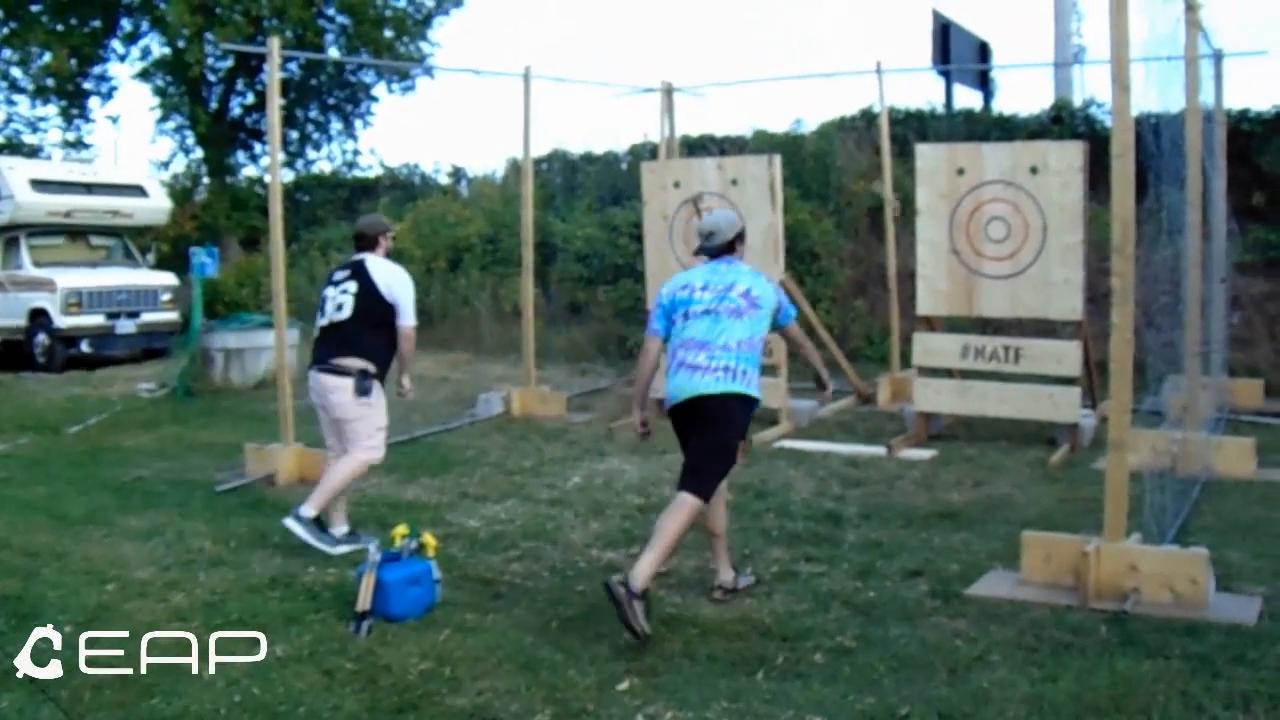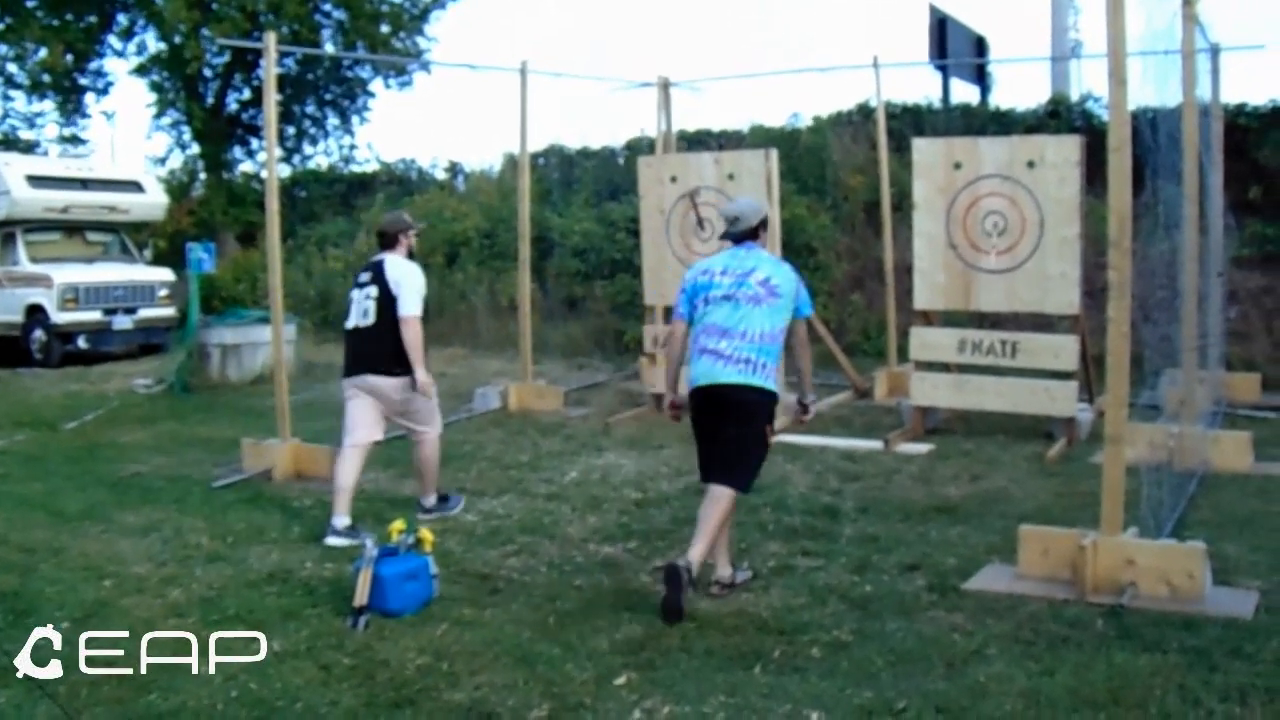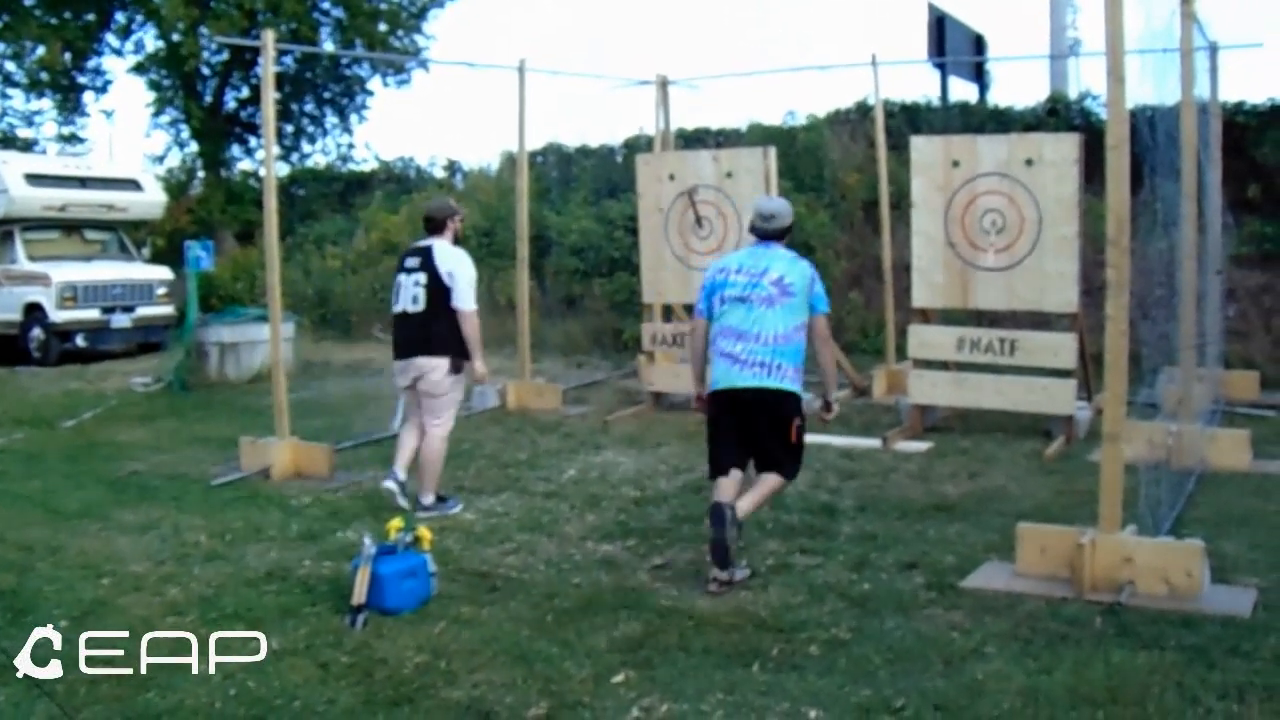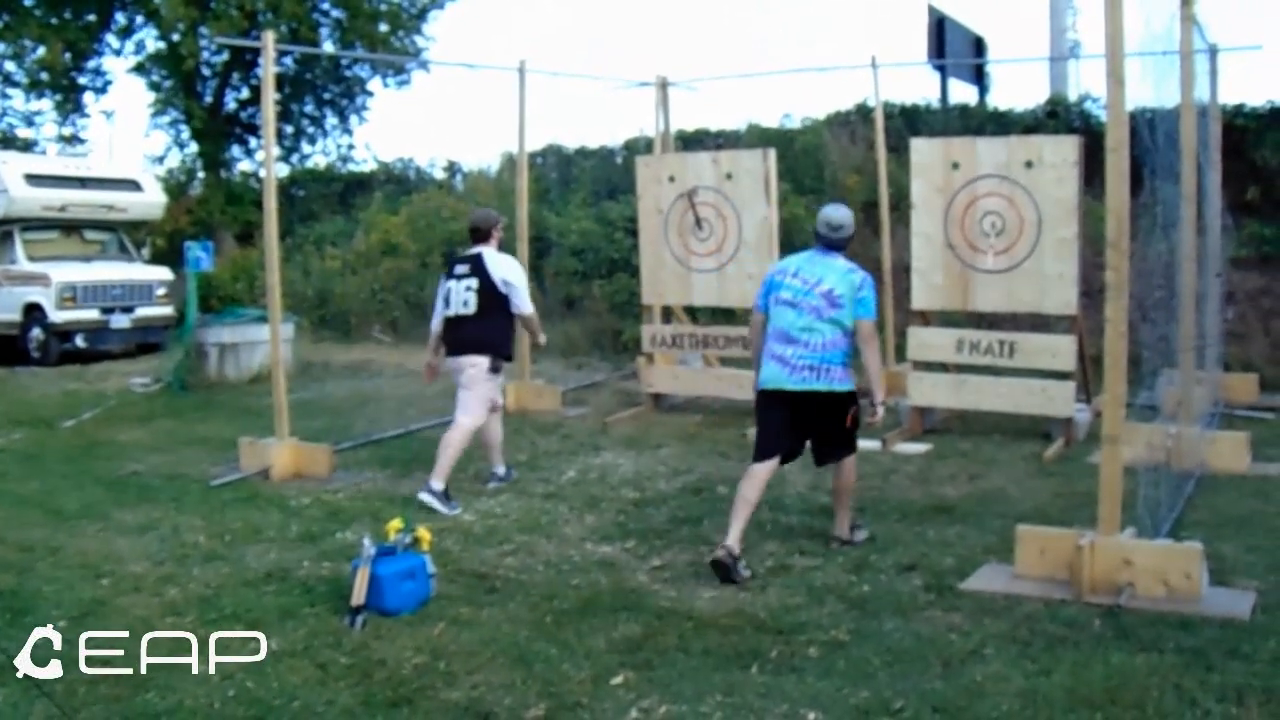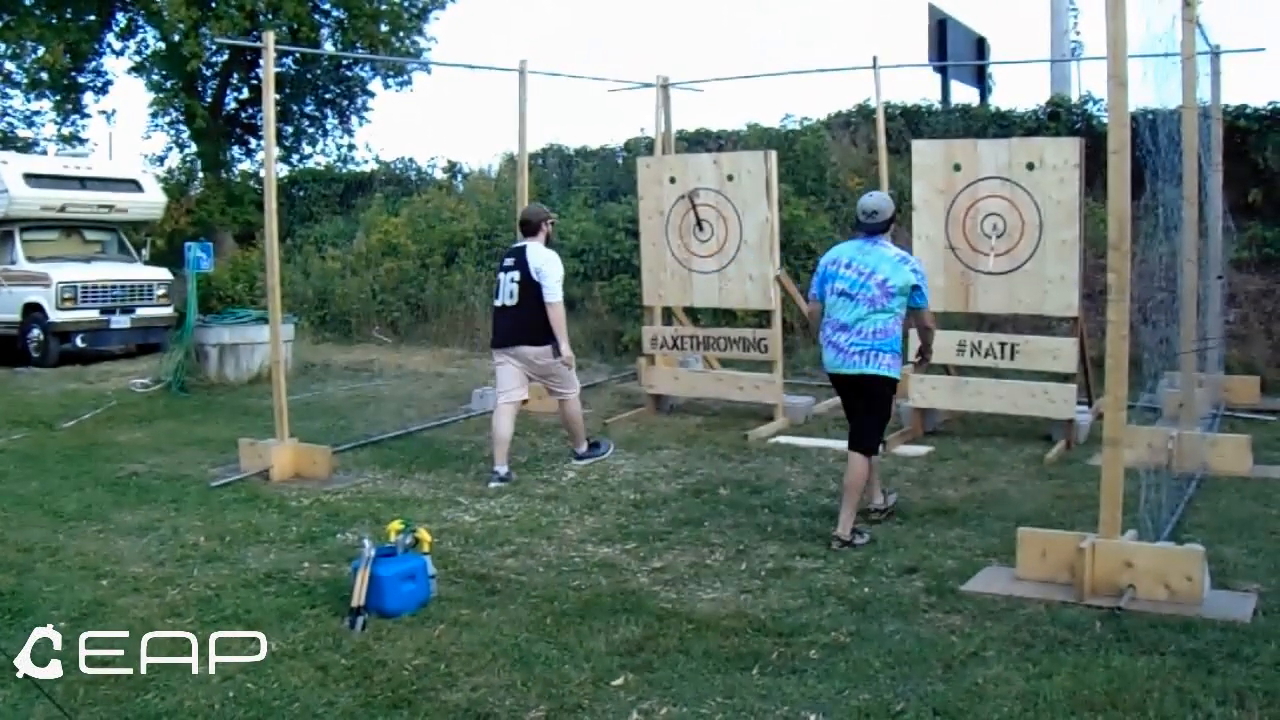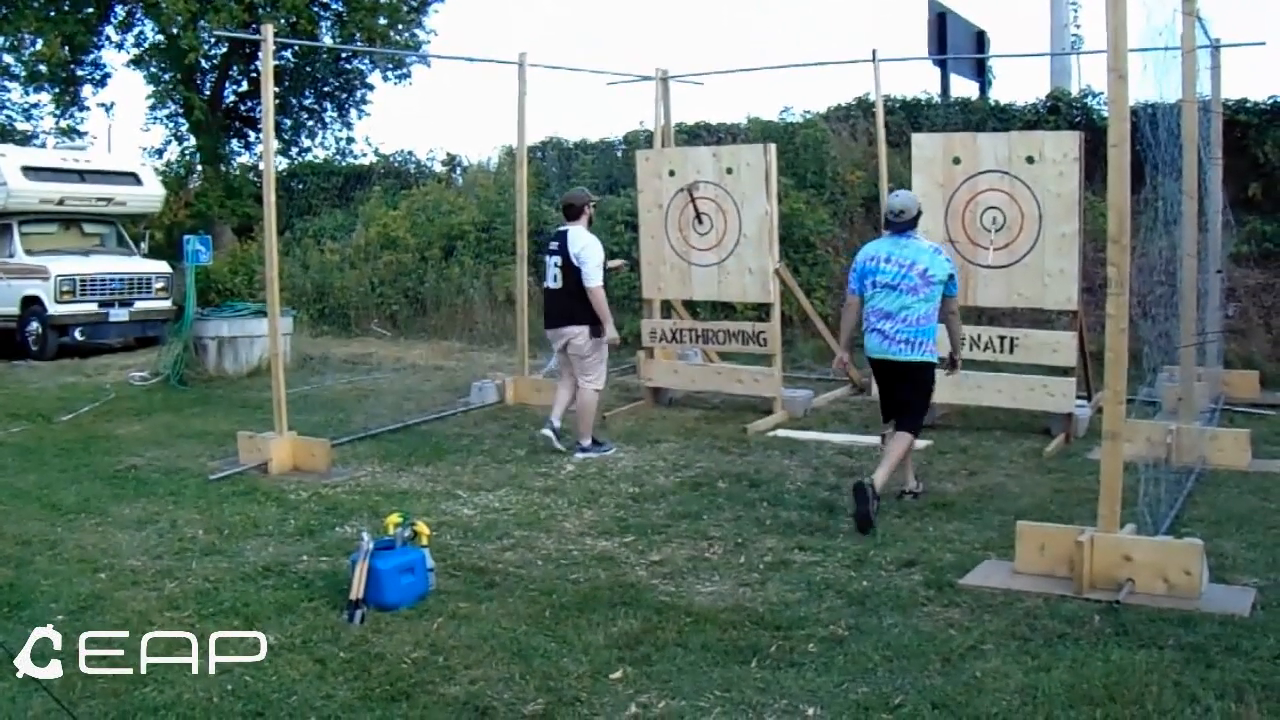
dt=0.4s
person 1, frame 1
left shoulder: (676, 286)
right shoulder: (761, 285)
left elbow: (650, 351)
right elbow: (796, 336)
left wrist: (639, 406)
right wrist: (821, 372)
left hip: (682, 395)
right hip: (728, 395)
left knee: (713, 477)
right knee: (694, 489)
left ankle: (725, 575)
right ankle: (634, 581)
person 1, frame 2
left shoulder: (699, 271)
right shoulder: (784, 273)
left elbow: (677, 334)
right elbow: (800, 341)
left wrist: (670, 390)
right wrist: (806, 395)
left hip: (703, 384)
right hip: (751, 386)
left knee: (717, 478)
right knee: (729, 482)
left ankle: (723, 570)
right ankle: (690, 563)
person 1, frame 3
left shoulder: (719, 268)
right shoulder: (802, 270)
left elbow: (699, 331)
right elbow: (821, 336)
left wrist: (699, 384)
right wrist: (830, 393)
left hip: (725, 383)
right hip: (777, 385)
left knee: (728, 471)
right knee: (782, 467)
left ankle: (722, 568)
right ankle: (733, 515)
person 1, frame 4
left shoulder: (781, 268)
right shoulder: (857, 278)
left elbow: (757, 326)
right elbow: (867, 340)
left wrist: (760, 372)
right wrist: (877, 397)
left hip: (775, 382)
right hip: (830, 384)
left knee: (764, 461)
right knee: (843, 453)
left ankle: (731, 544)
right ankle: (843, 529)
person 1, frame 5
left shoulder: (832, 257)
right shoulder: (906, 265)
left elbow: (813, 312)
right elbow: (925, 322)
right wrist: (926, 349)
left hip: (836, 363)
right hip: (877, 366)
left knee: (860, 434)
right knee: (862, 446)
left ankle: (876, 501)
right ankle: (844, 530)
person 1, frame 6
left shoulder: (868, 253)
right shoulder: (938, 256)
left elbow: (852, 305)
right elbow: (951, 310)
left wrist: (843, 348)
right wrist: (955, 351)
left hip: (877, 349)
right hip: (918, 352)
left knee: (896, 418)
right knee: (907, 425)
left ankle: (909, 482)
right ankle: (873, 485)
person 2, frame 1
left shoulder: (335, 275)
right shoulder: (393, 274)
right elbow: (406, 331)
right wrist: (405, 375)
left hip: (321, 372)
right hip: (354, 376)
left knee: (340, 451)
right knee: (365, 452)
left ankle: (338, 531)
right ankle: (307, 513)
person 2, frame 2
left shoulder: (363, 274)
right shoulder: (406, 270)
right elbow: (409, 320)
right wrist: (420, 369)
left hip: (358, 374)
right hip: (396, 374)
left knee: (355, 443)
right knee: (428, 432)
left ankle: (339, 524)
right ankle: (430, 502)
person 2, frame 3
left shoulder: (405, 259)
right shoulder: (456, 258)
right elbow: (465, 312)
right wrist: (478, 358)
left hip: (405, 354)
right hip: (440, 357)
left knee: (416, 421)
right knee: (438, 426)
left ankle: (398, 476)
right ankle: (428, 500)
person 2, frame 4
left shoulder: (453, 267)
right shoulder: (505, 264)
left elbow: (439, 316)
right elbow: (524, 311)
left wrist: (433, 356)
right wrist: (538, 335)
left hip: (457, 354)
right hip: (484, 355)
left knee: (492, 406)
right knee: (466, 421)
left ankle: (499, 470)
right ankle: (435, 487)
person 2, frame 5
left shoulder: (505, 258)
right shoulder: (546, 257)
right elbow: (553, 303)
right wrist: (564, 344)
left hip: (504, 344)
right hip: (539, 343)
left knee: (507, 403)
right knee: (569, 393)
left ankle: (499, 470)
right ankle: (582, 450)
person 2, frame 6
left shoulder: (554, 240)
right shoulder: (587, 241)
right elbow: (593, 288)
left wrist: (605, 266)
right wrist: (609, 325)
left hip: (555, 324)
right hip: (582, 325)
left knee: (569, 377)
right knee: (590, 383)
left ankle: (553, 424)
right ankle: (585, 443)
